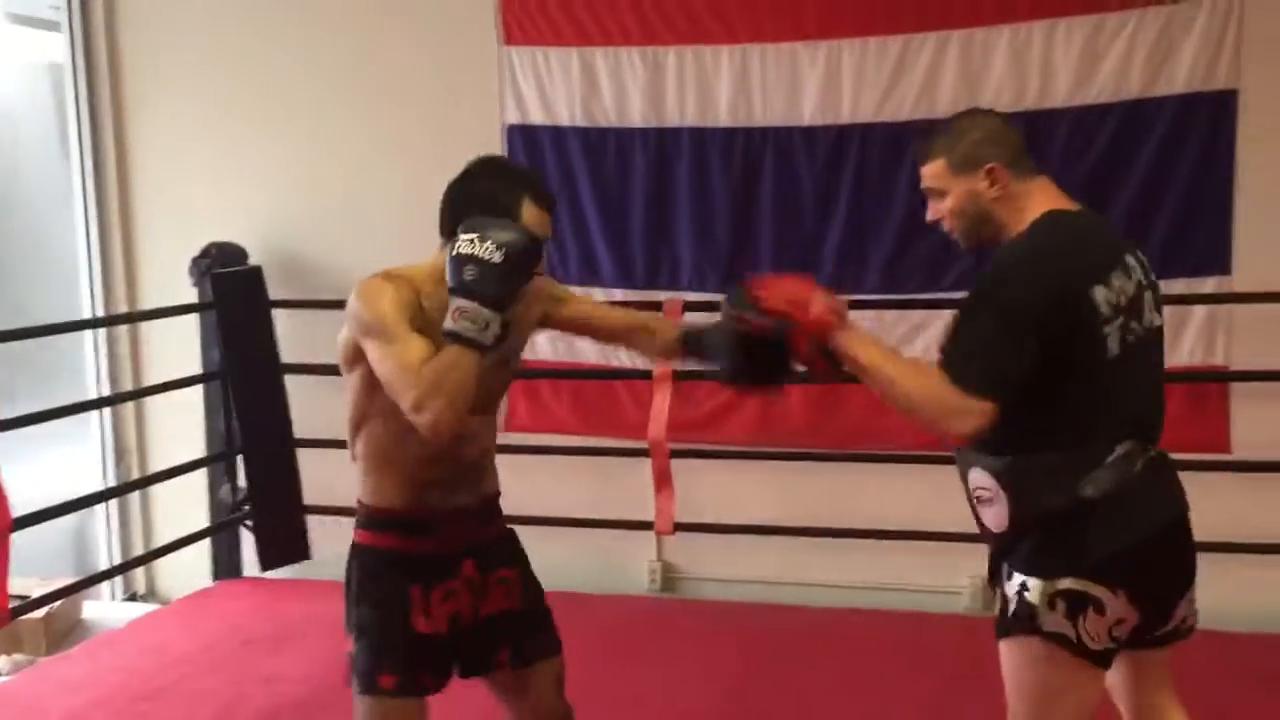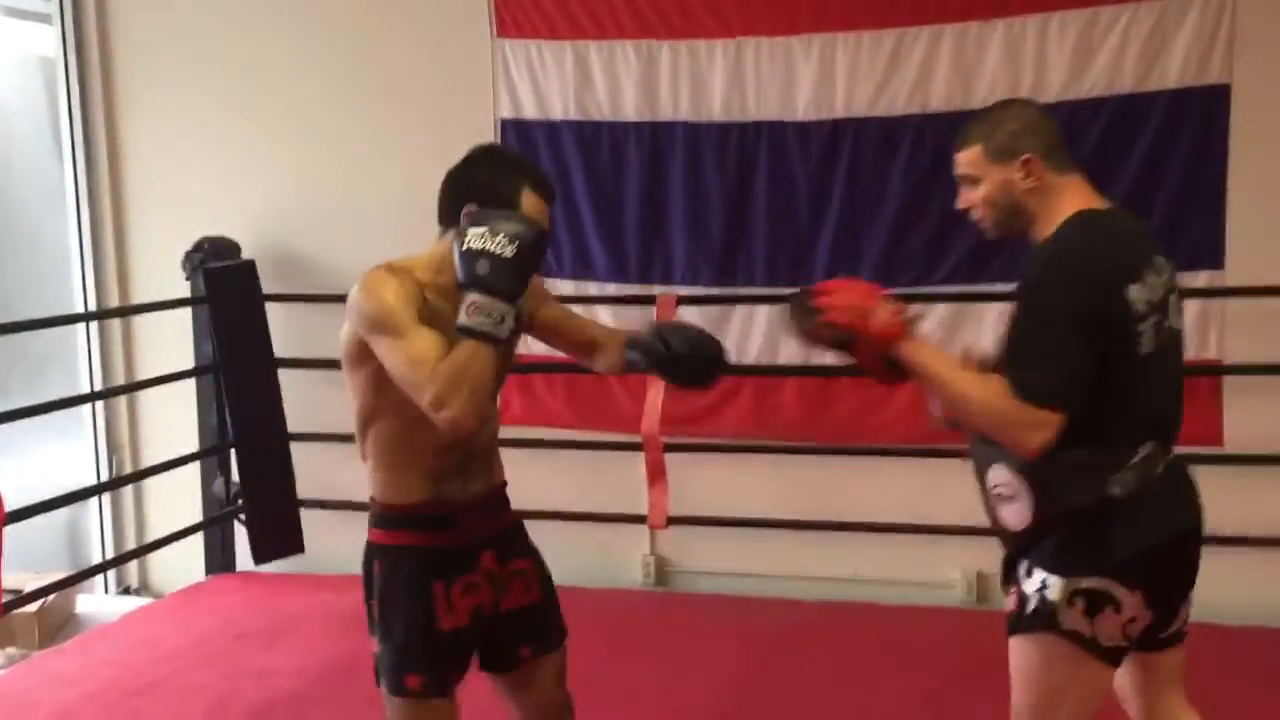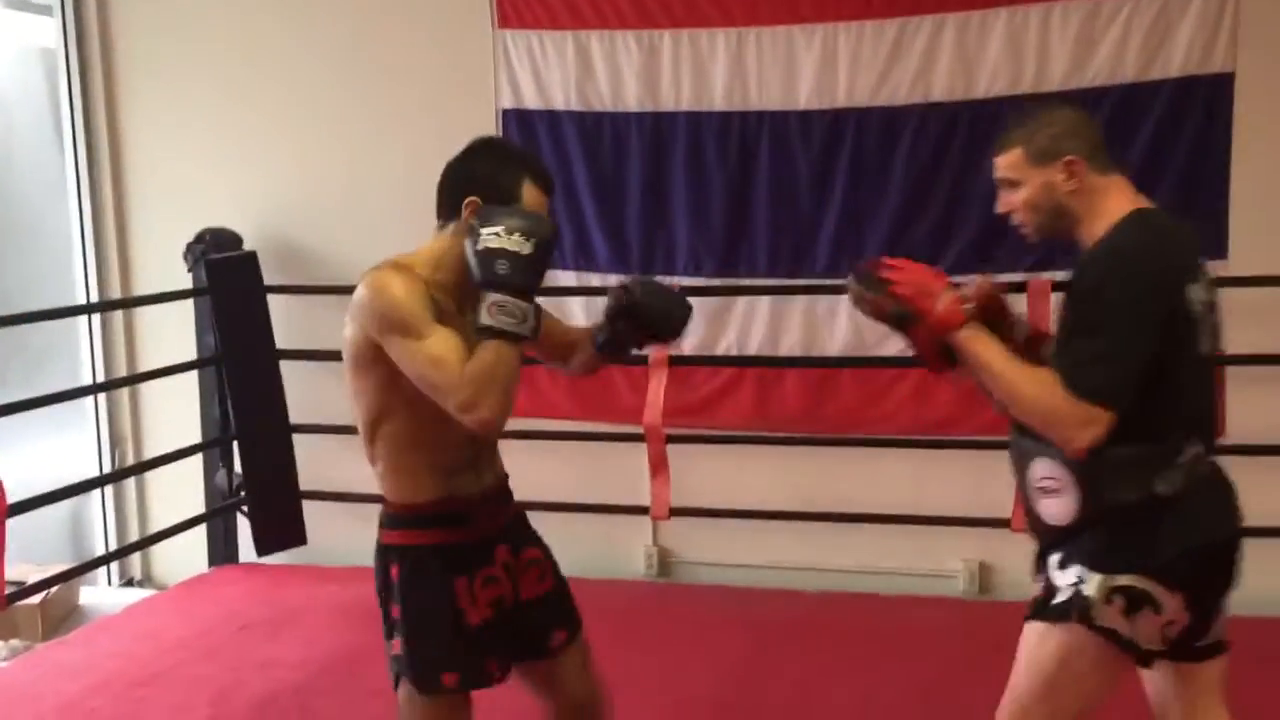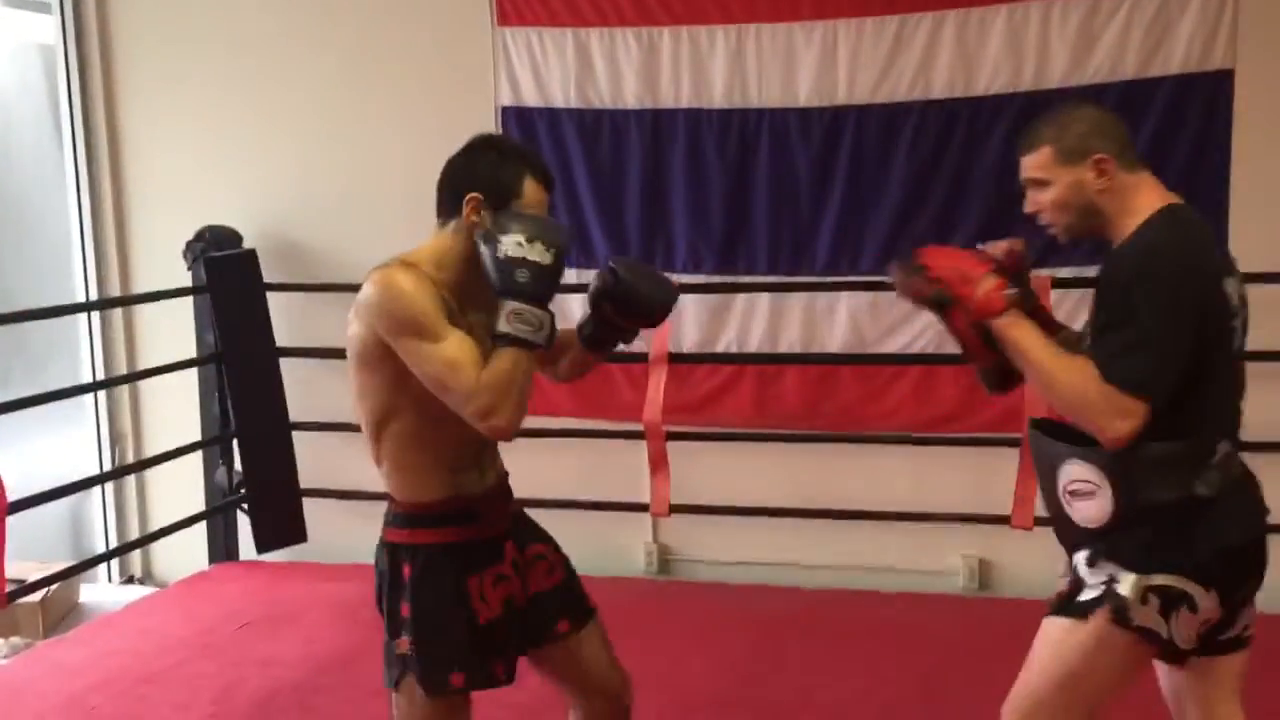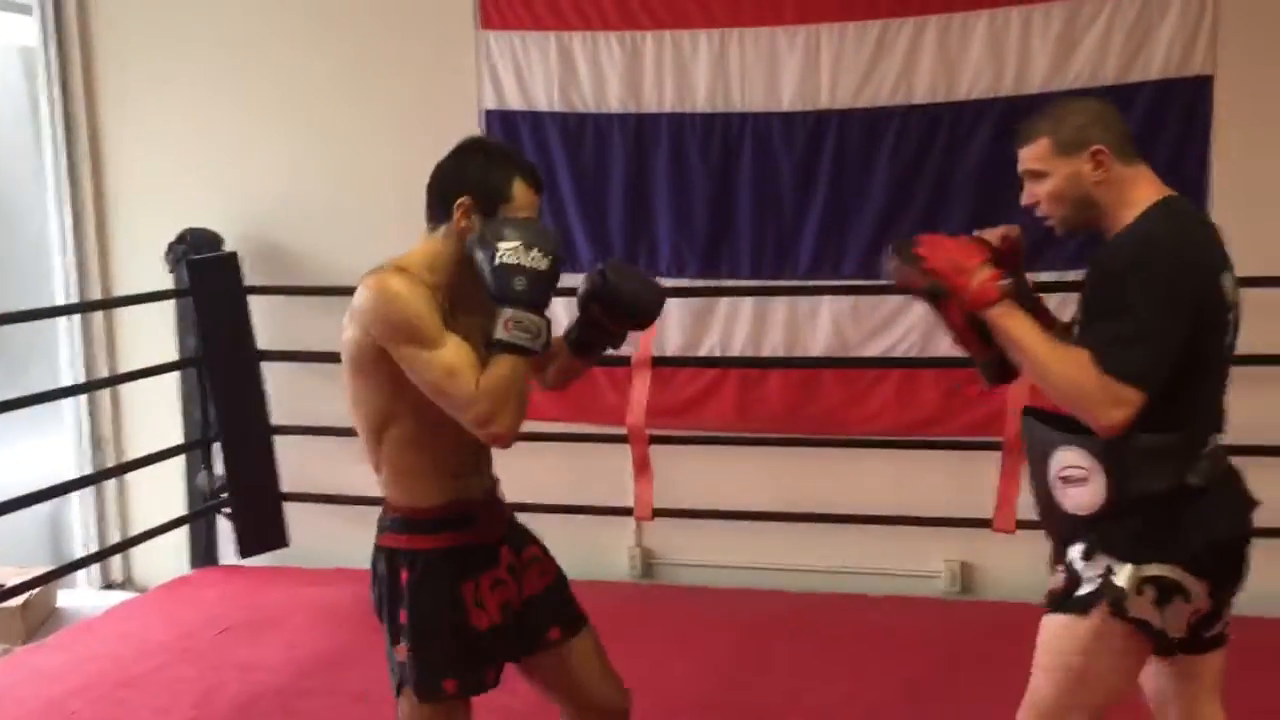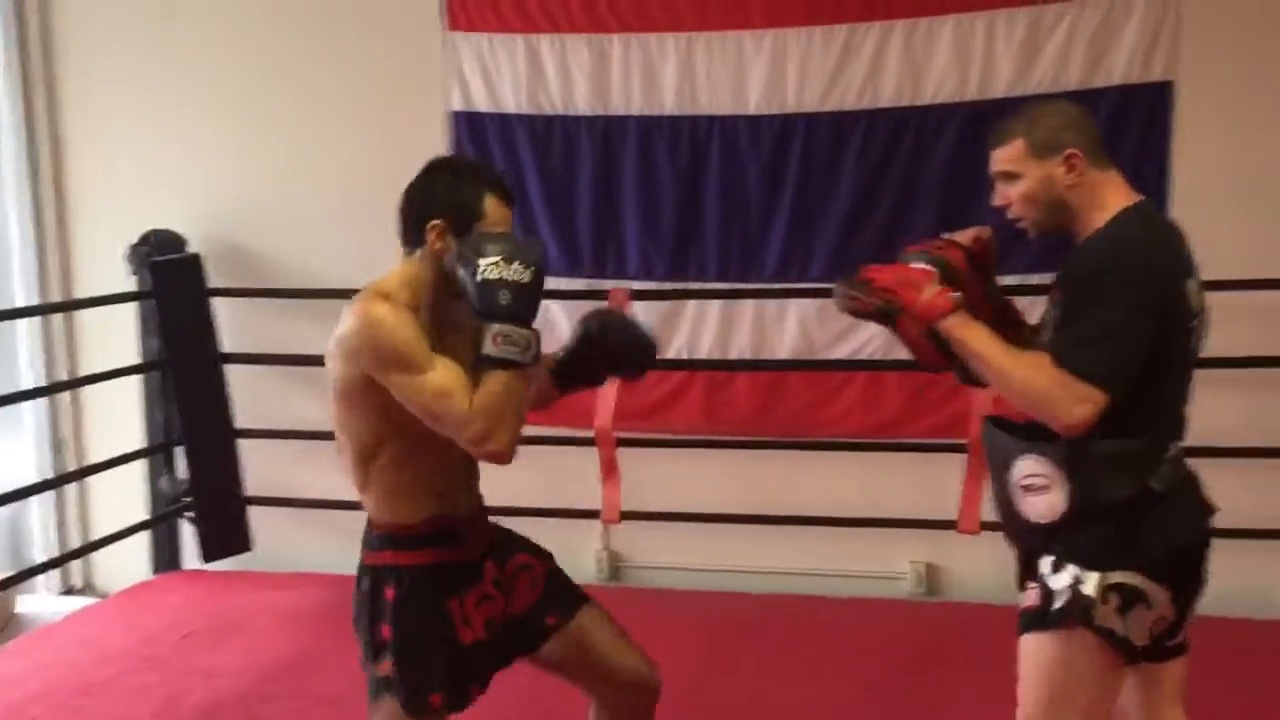
dt=0.1s
person 1, frame 1
left shoulder: (1028, 270)
right shoulder: (1107, 245)
left elbow: (961, 413)
left wrist: (829, 326)
left hip: (1075, 538)
right hip: (1141, 516)
person 1, frame 2
left shoulder: (1065, 268)
right shoulder: (1130, 243)
left elbow: (1028, 426)
left wrist: (895, 337)
right wrist: (978, 374)
left hip: (1096, 537)
right hip: (1156, 516)
person 1, frame 3
left shoulder: (1123, 268)
right shoulder: (1157, 247)
left elbow: (1076, 425)
left wrist: (957, 323)
right wrist: (999, 327)
left hip: (1129, 543)
right hip: (1180, 526)
person 1, frame 4
left shoulder: (1156, 262)
right shoulder: (1182, 244)
left elbow: (1113, 415)
right elbow: (1113, 371)
left wrist: (996, 311)
right wrist: (1027, 309)
left hip: (1161, 543)
right hip: (1208, 526)
person 1, frame 5
left shoulder: (1148, 252)
right shoulder: (1174, 239)
left elbow: (1108, 403)
right elbow: (1099, 362)
left wrist: (990, 299)
right wrist: (1013, 287)
left hip: (1146, 532)
right hip: (1186, 521)
person 1, frame 6
left shoulder: (1119, 257)
right shoulder: (1139, 243)
left elbow: (1069, 403)
right elbow: (1063, 368)
left wrist: (944, 312)
left hip: (1110, 539)
right hip: (1144, 526)
person 2, frame 1
left shoulder: (522, 289)
right shoulder: (382, 299)
left elbow: (632, 328)
right elbow: (433, 415)
left wrist: (714, 337)
right wrist: (478, 299)
left hip: (484, 540)
right hip: (397, 558)
person 2, frame 2
left shoulder: (510, 286)
right shoulder: (384, 292)
left elbow: (593, 347)
right elbow: (452, 410)
left wrist: (648, 346)
right wrist: (488, 296)
left hip: (495, 531)
right hip: (411, 550)
person 2, frame 3
left shoulder: (488, 281)
right shoulder: (389, 292)
left elbow: (572, 356)
right elbow: (479, 408)
left wrist: (618, 329)
right wrist: (511, 295)
left hip: (503, 528)
right hip: (426, 551)
person 2, frame 4
left shoulder: (487, 279)
right shoulder: (396, 290)
left elbow: (561, 363)
right elbow: (495, 414)
left wrist: (606, 323)
right wrist: (524, 298)
left hip: (505, 526)
right hip: (430, 550)
person 2, frame 5
left shoulder: (475, 285)
right shoulder: (394, 294)
left elbow: (549, 372)
right elbow: (494, 420)
left wrist: (594, 328)
right wrist: (522, 306)
left hip: (498, 535)
right hip: (427, 559)
person 2, frame 6
left shoulder: (456, 303)
right shoulder: (376, 320)
left elbow: (524, 392)
right elbow: (491, 438)
left wrist: (578, 362)
right wrist: (510, 321)
left hip: (485, 547)
right hip: (412, 574)
